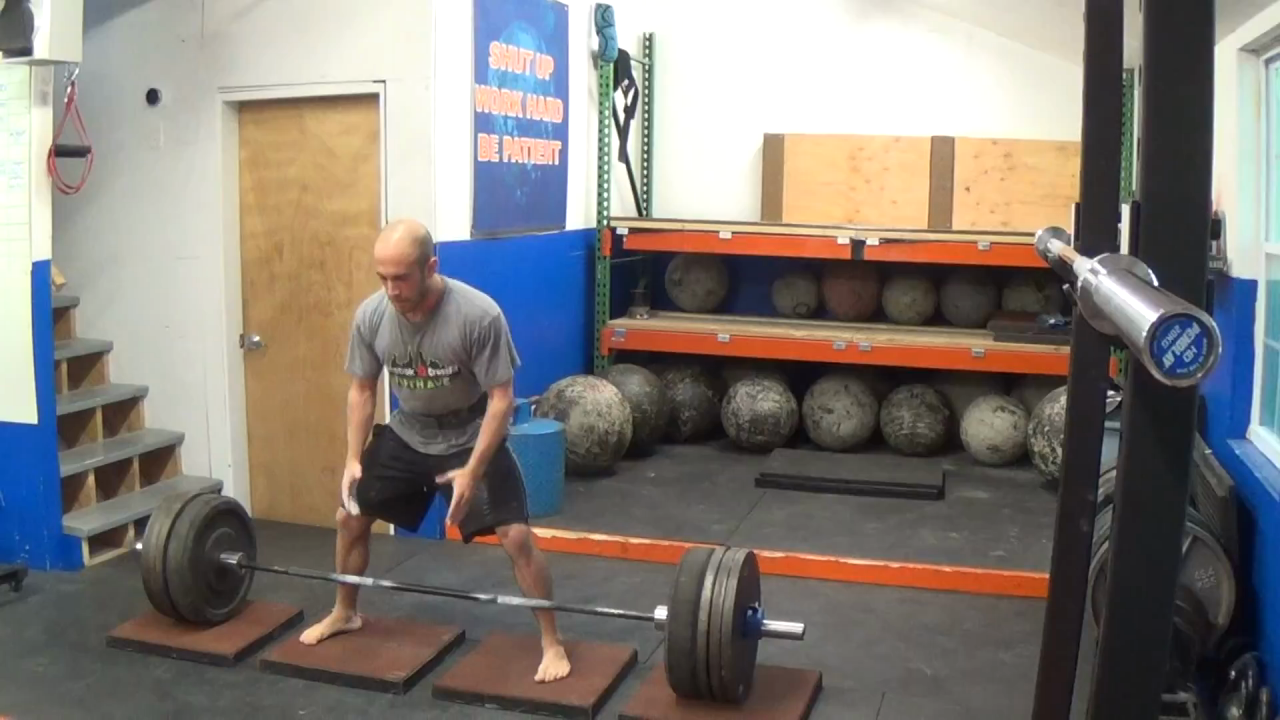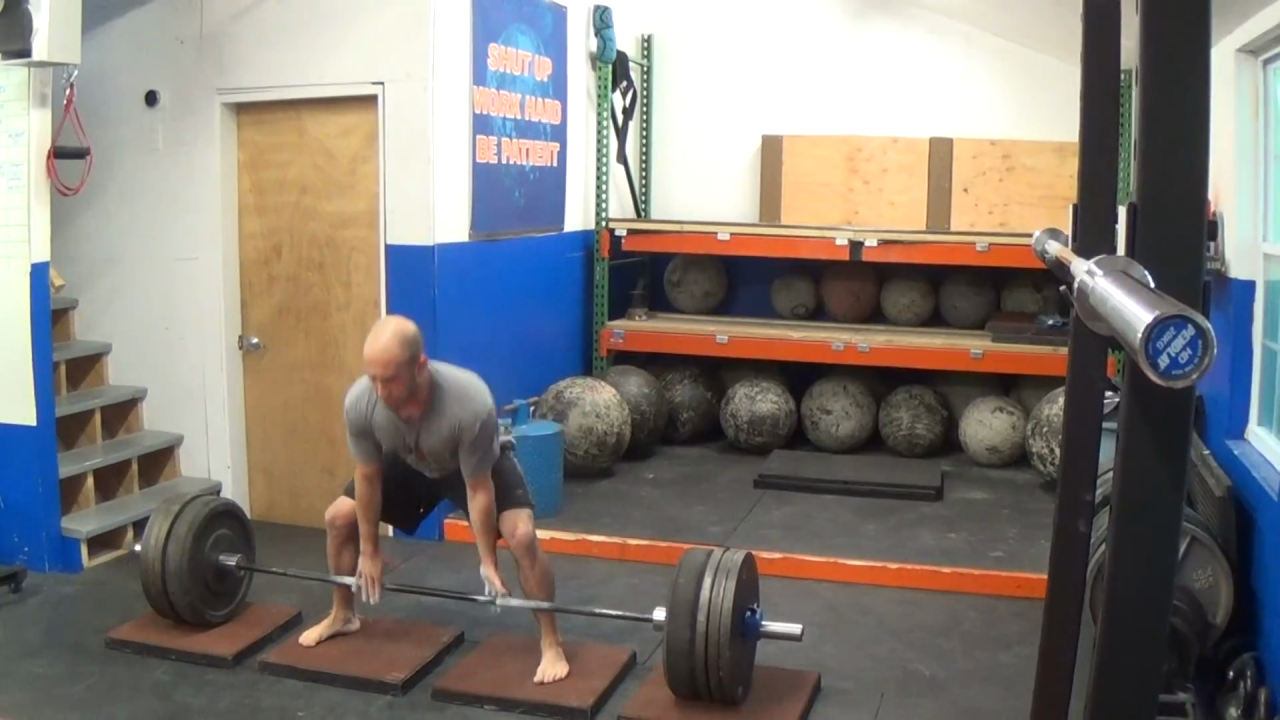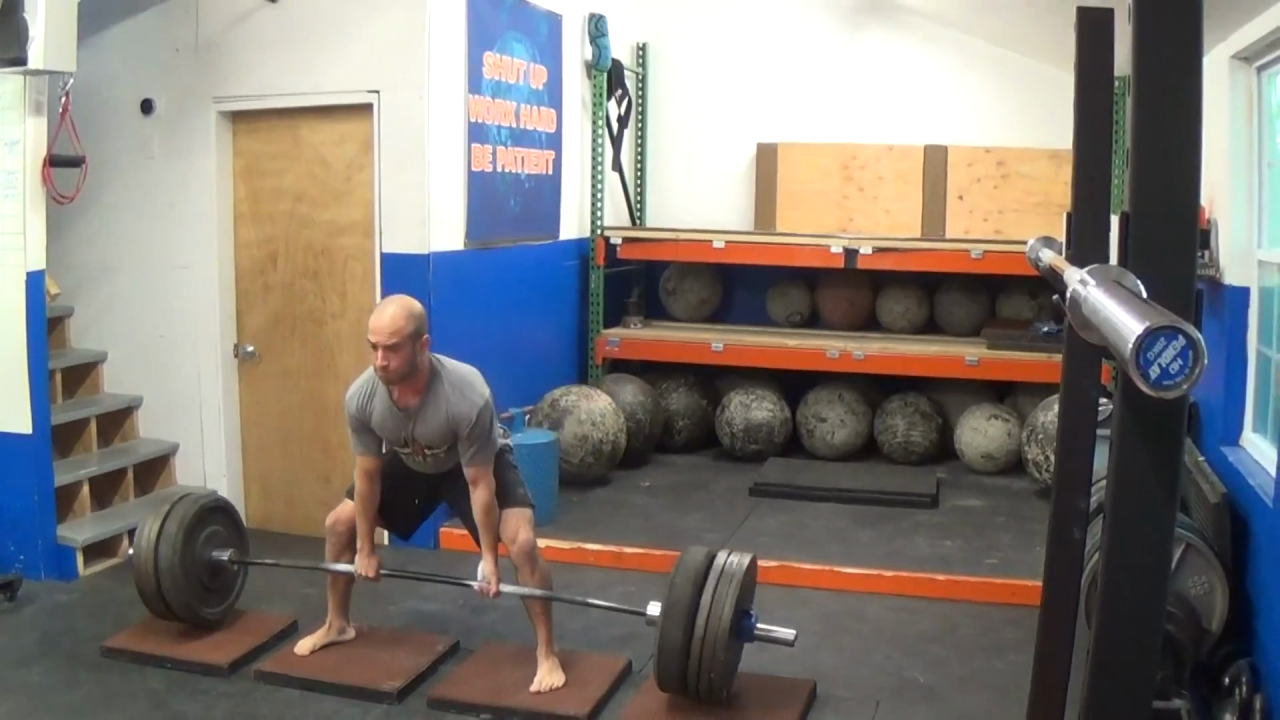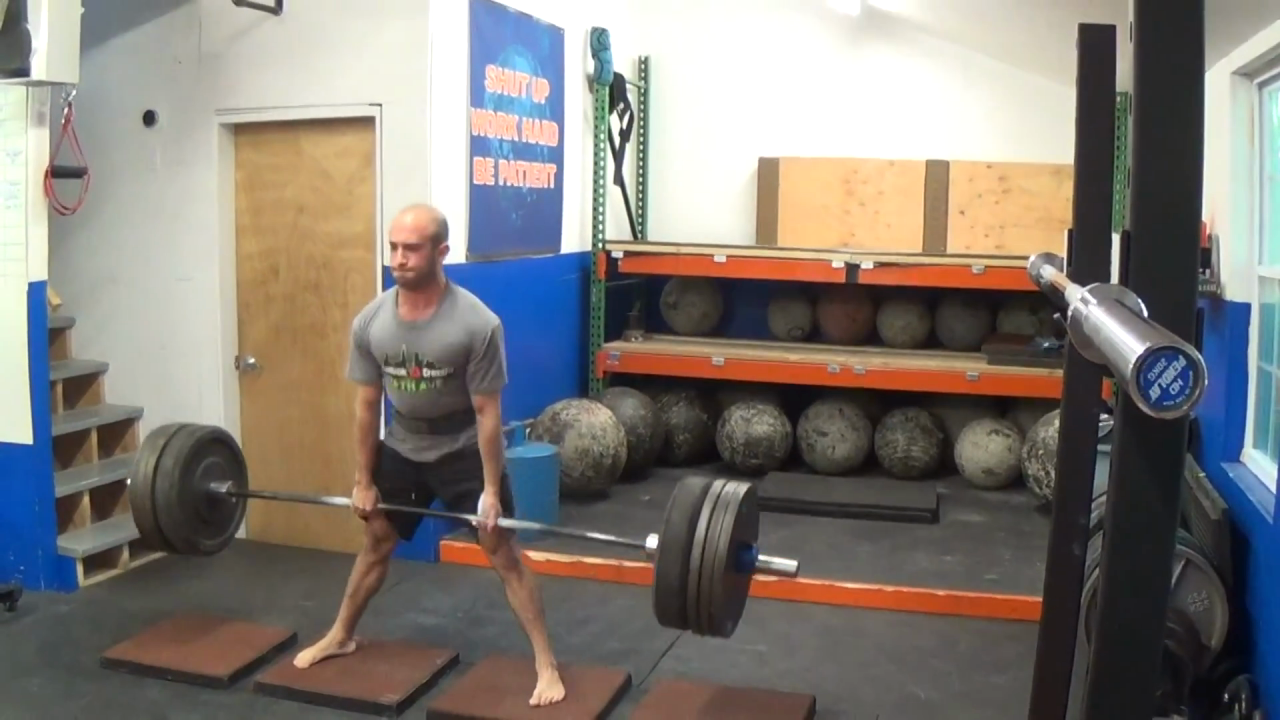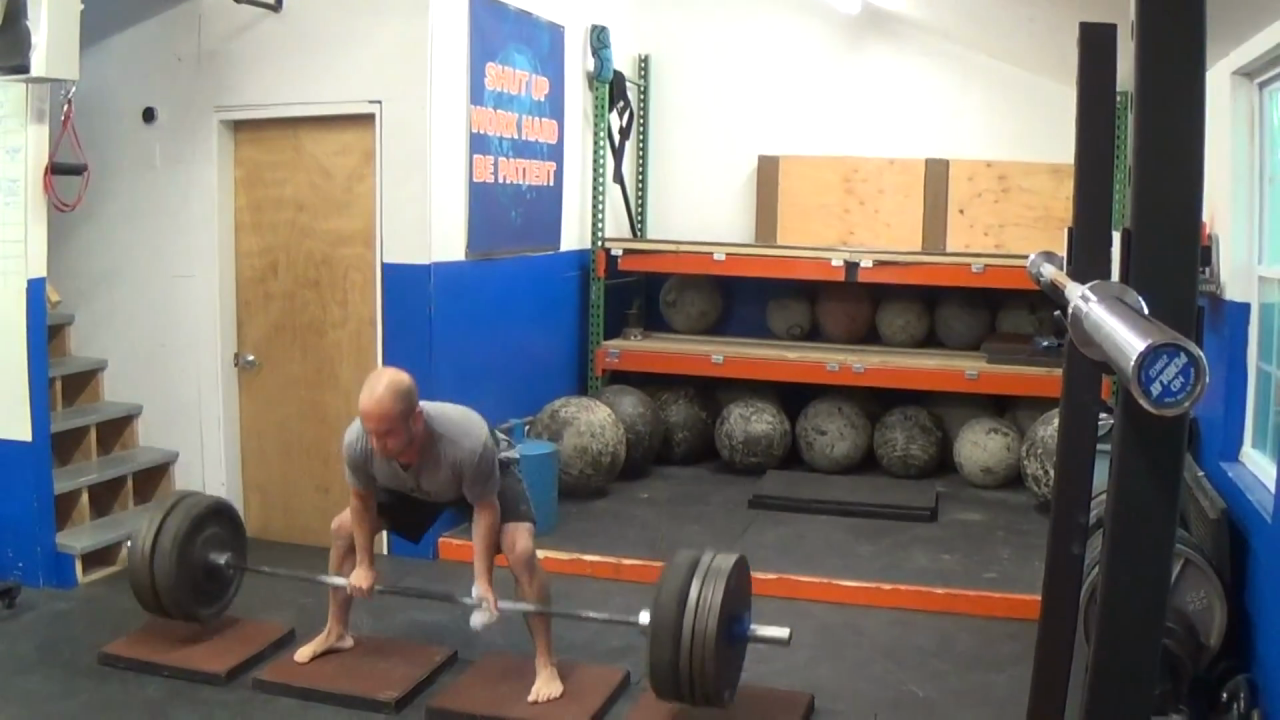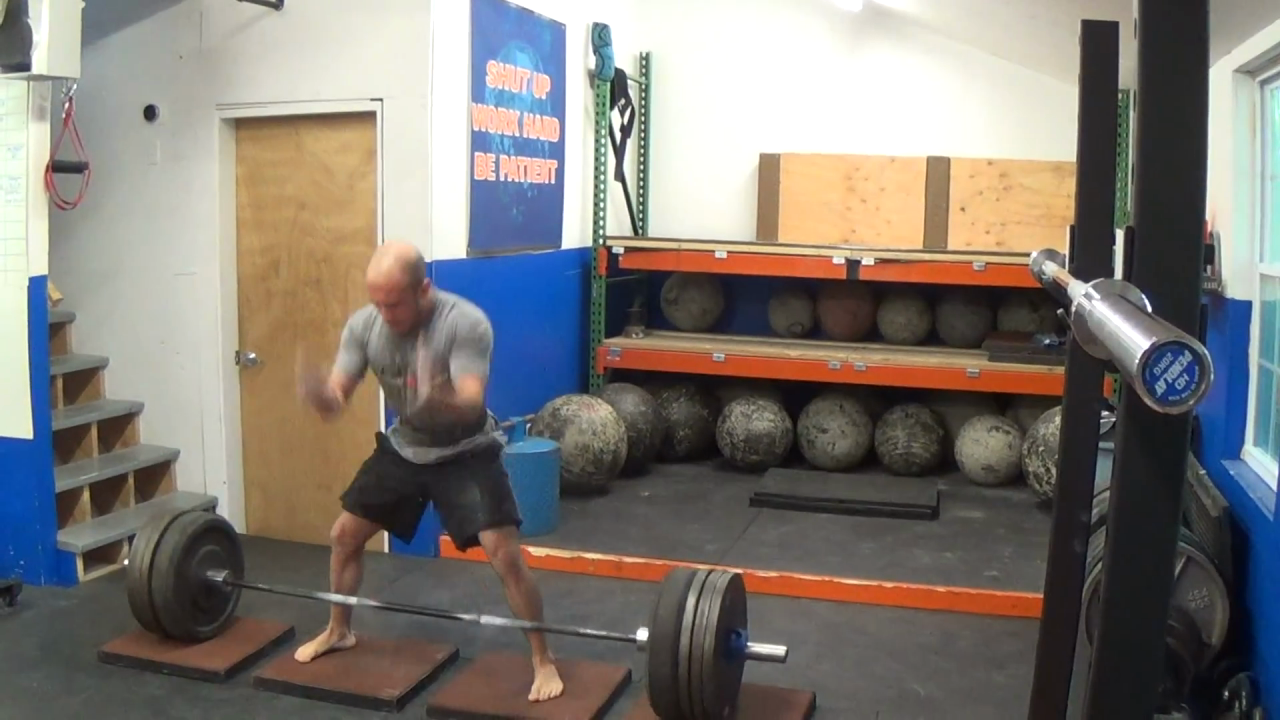
dt=0.5s
person 1, frame 1
left shoulder: (479, 314)
right shoulder: (371, 315)
left elbow: (501, 398)
right elbow: (361, 389)
left wrist: (473, 471)
right wrist: (352, 458)
left hip: (471, 437)
right hip: (405, 434)
left knee: (516, 538)
right knee: (350, 518)
left ankle: (552, 643)
right ankle: (344, 614)
person 1, frame 2
left shoulder: (471, 404)
right shoulder: (359, 402)
left elbow: (480, 487)
right elbow: (368, 477)
left wrist: (488, 562)
right wrist: (367, 552)
left hip: (481, 461)
right hip: (411, 462)
left knee: (521, 535)
right knee: (338, 519)
left ankle: (550, 644)
right ankle: (342, 616)
person 1, frame 3
left shoulder: (468, 396)
right shoulder: (361, 396)
left elbow: (480, 483)
right elbow: (368, 474)
left wrist: (488, 559)
right wrist: (365, 549)
left hip: (479, 461)
right hip: (409, 463)
left knee: (521, 543)
right knee: (340, 526)
left ankle: (546, 654)
right ankle: (337, 624)
person 1, frame 4
left shoulder: (477, 323)
right shoulder: (370, 321)
left elbow: (487, 412)
right elbow: (367, 404)
left wrist: (492, 491)
right wrist: (363, 481)
left hip: (465, 450)
right hip: (401, 449)
left knee: (504, 555)
right knee: (374, 548)
left ankle: (546, 665)
right ankle: (340, 637)
person 1, frame 5
left shoulder: (468, 442)
right shoulder: (358, 442)
left elbow: (485, 509)
right elbow: (362, 499)
left wrist: (484, 581)
right wrist: (363, 566)
left hip: (488, 473)
left knee: (521, 551)
right knee: (343, 529)
left ankle: (545, 664)
right ankle: (335, 632)
person 1, frame 6
left shoulder: (465, 323)
right shoulder: (363, 323)
left elbow: (471, 400)
right elbow: (336, 394)
left wrist: (434, 396)
right wrist: (320, 392)
left hip: (468, 450)
right hip: (402, 449)
left knee: (505, 554)
right knee: (344, 536)
left ankle: (543, 662)
right ankle: (338, 631)
